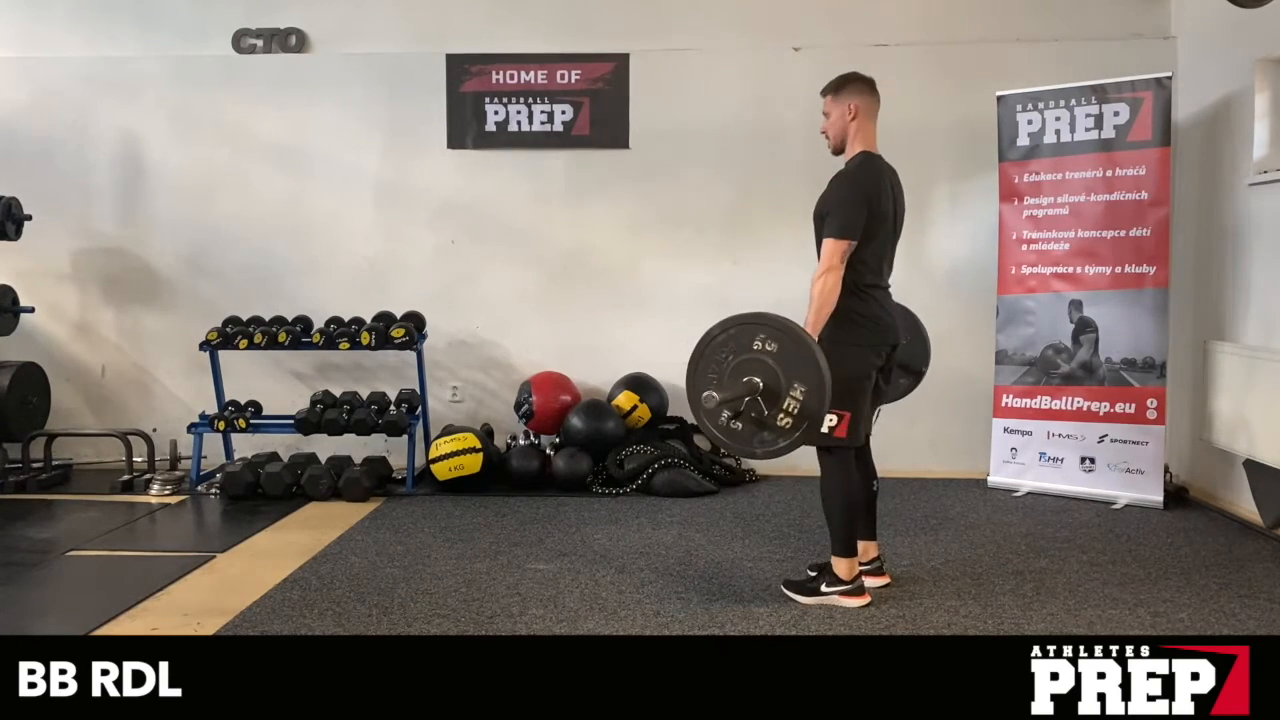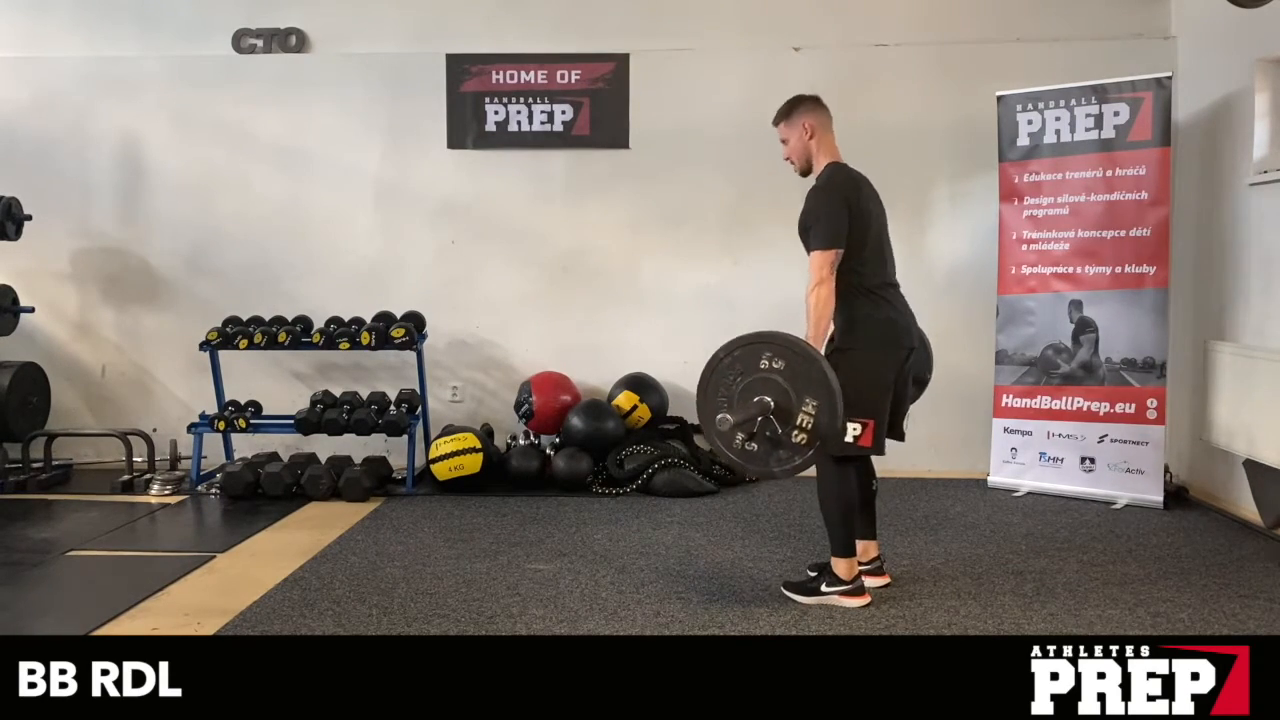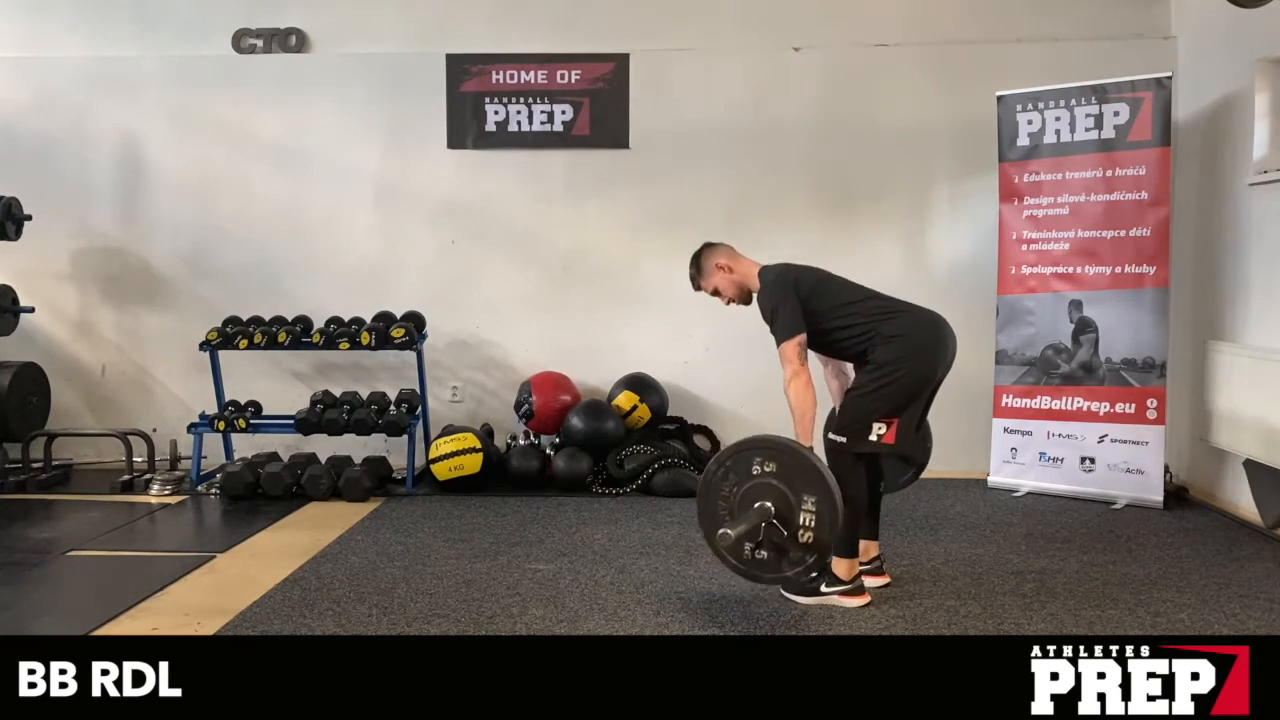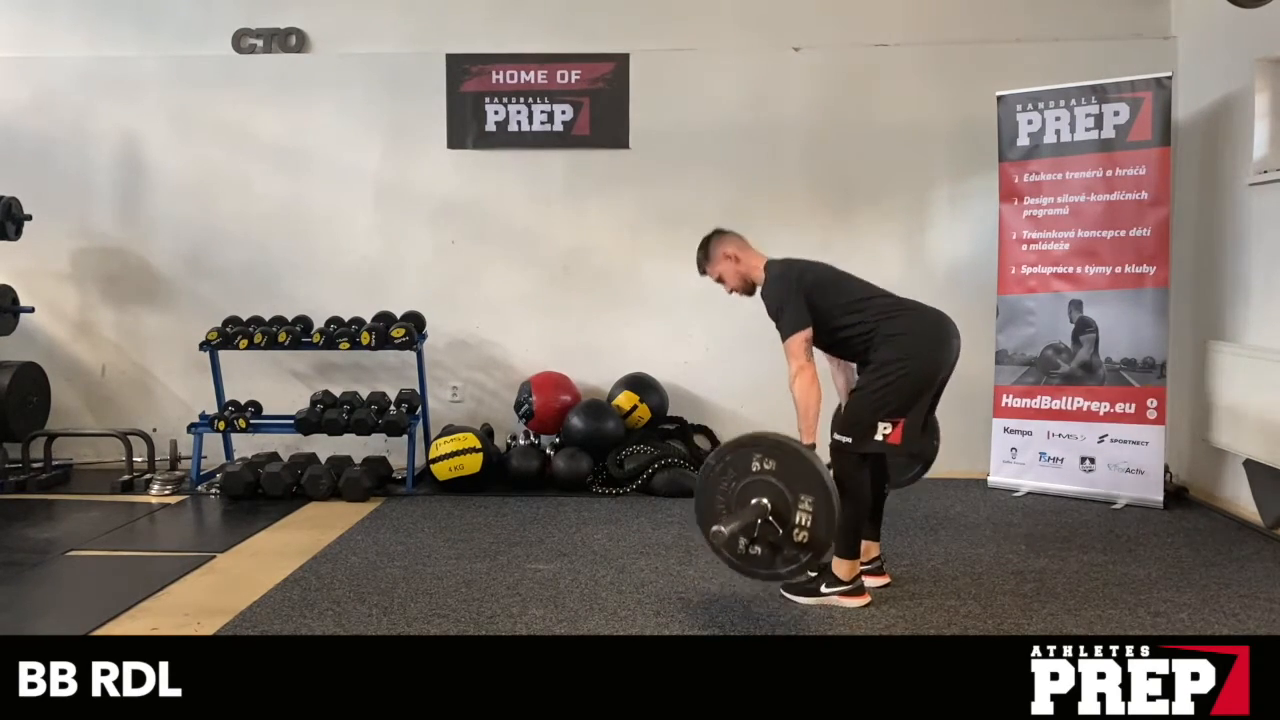
dt=0.7s
person 1, frame 1
left shoulder: (851, 181)
right shoulder: (886, 178)
left elbow: (831, 270)
left wrist: (805, 343)
left hip: (849, 333)
right hip: (877, 327)
left knee: (835, 448)
right knee: (853, 445)
left ankle: (844, 578)
right ankle: (868, 558)
person 1, frame 2
left shoulder: (827, 191)
right shoulder: (856, 185)
left elbow: (823, 282)
left hip: (867, 337)
right hip: (891, 329)
left knee: (833, 449)
right knee: (850, 449)
left ankle: (843, 578)
right ankle: (868, 558)
person 1, frame 3
left shoulder: (774, 289)
right shoulder: (788, 282)
left elbow: (796, 375)
right elbow: (833, 361)
left wrist: (804, 452)
right wrist: (848, 417)
left hip: (911, 345)
right hip: (931, 338)
left knee: (845, 446)
right knee: (859, 443)
left ankle: (844, 578)
right ankle: (868, 558)
person 1, frame 4
left shoulder: (779, 284)
right shoulder: (794, 277)
left elbow: (802, 369)
right elbow: (839, 352)
left wrist: (807, 448)
right wrist: (854, 411)
left hip: (913, 346)
right hip: (934, 336)
left knee: (851, 447)
right knee: (866, 443)
left ankle: (843, 579)
right ankle: (868, 559)
